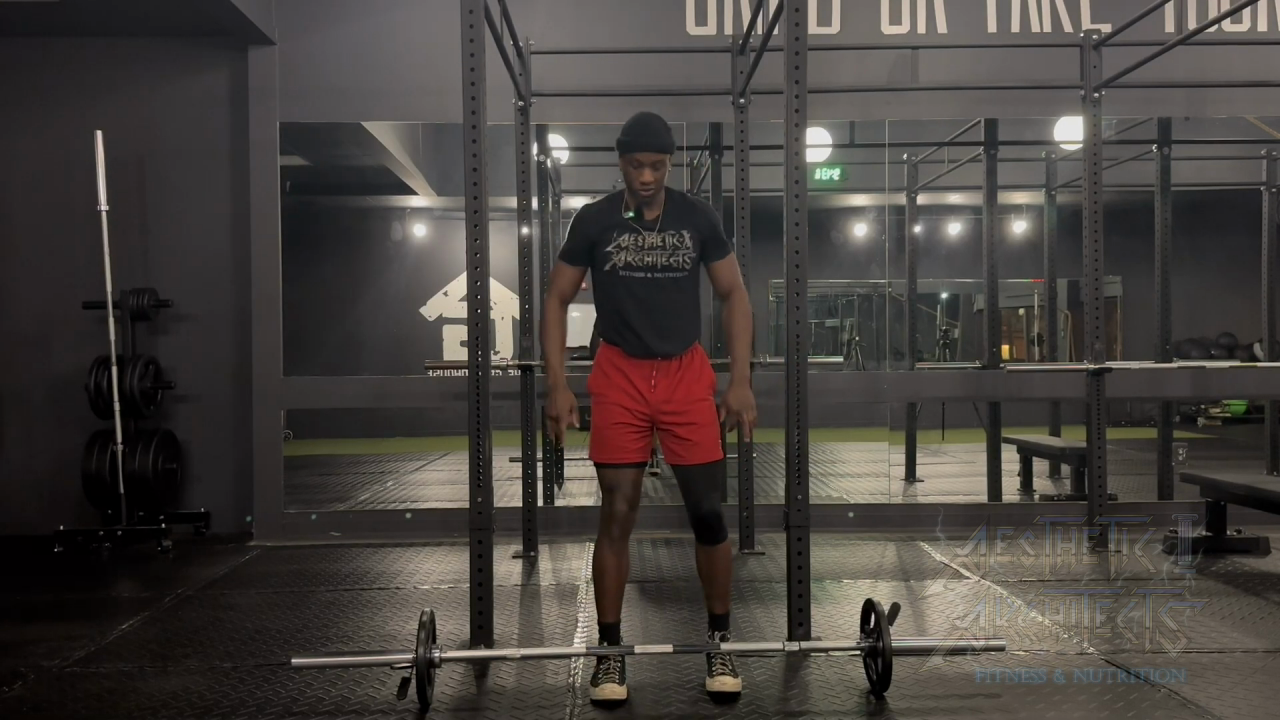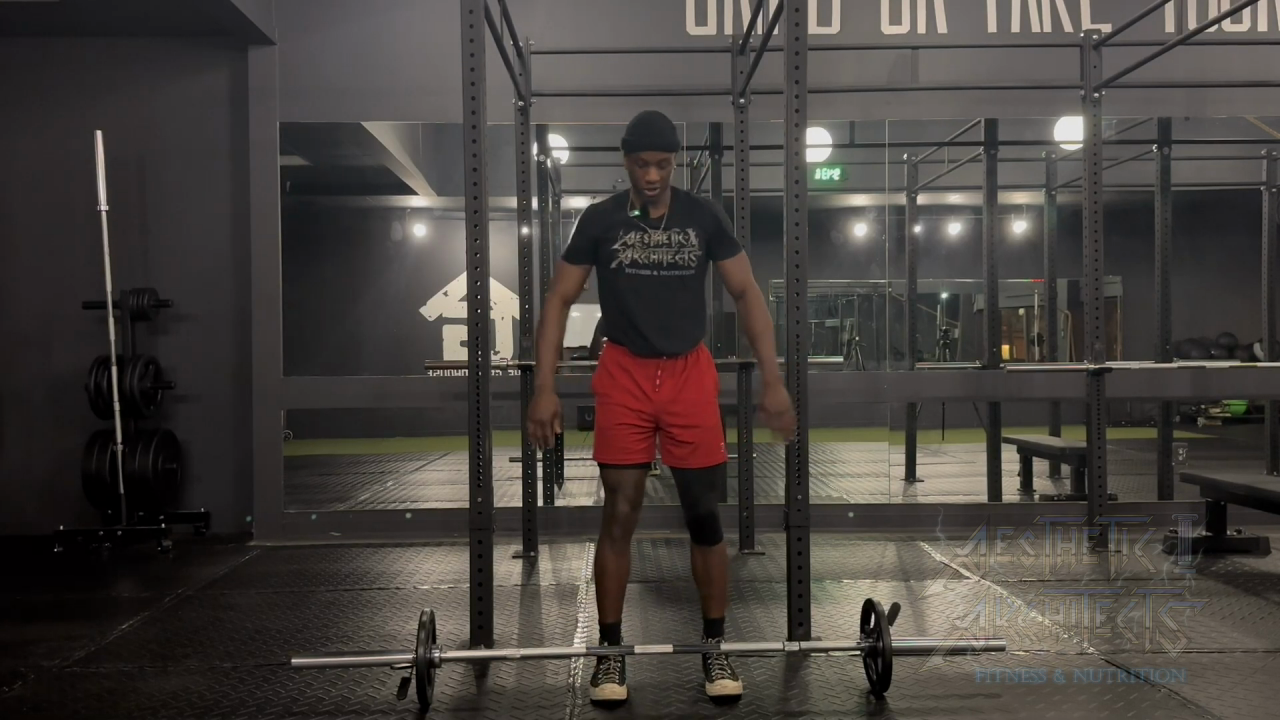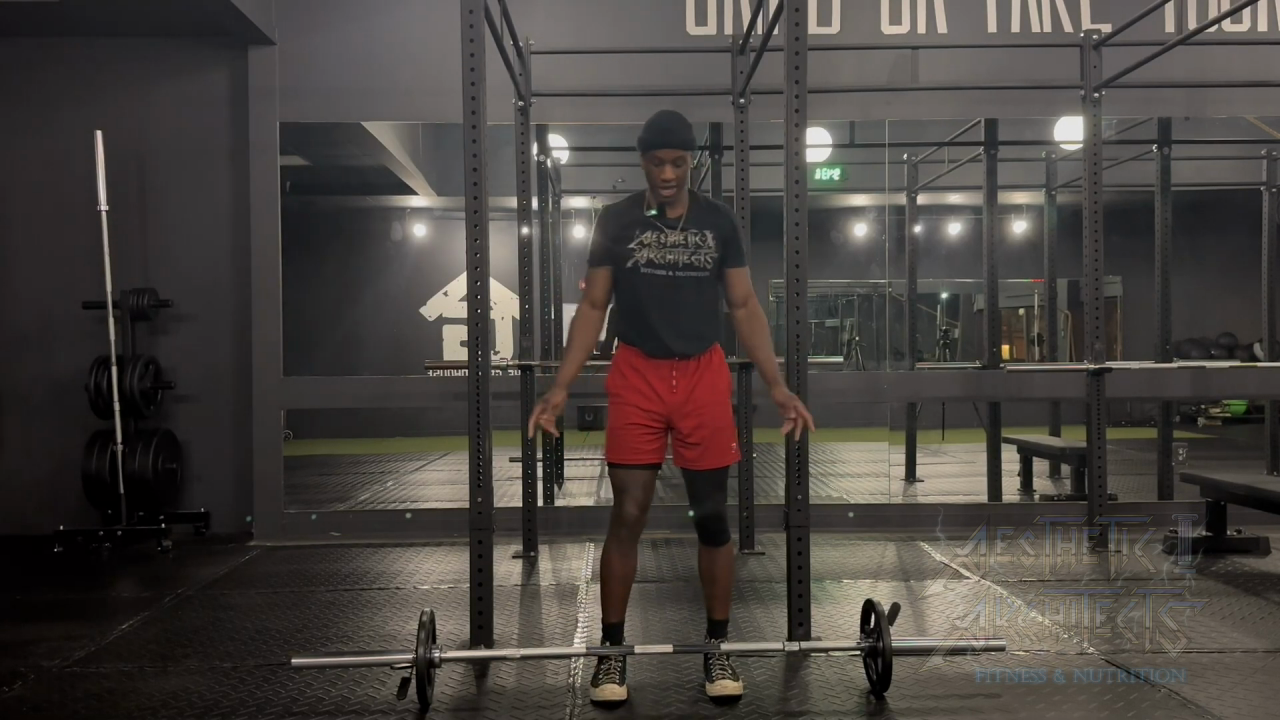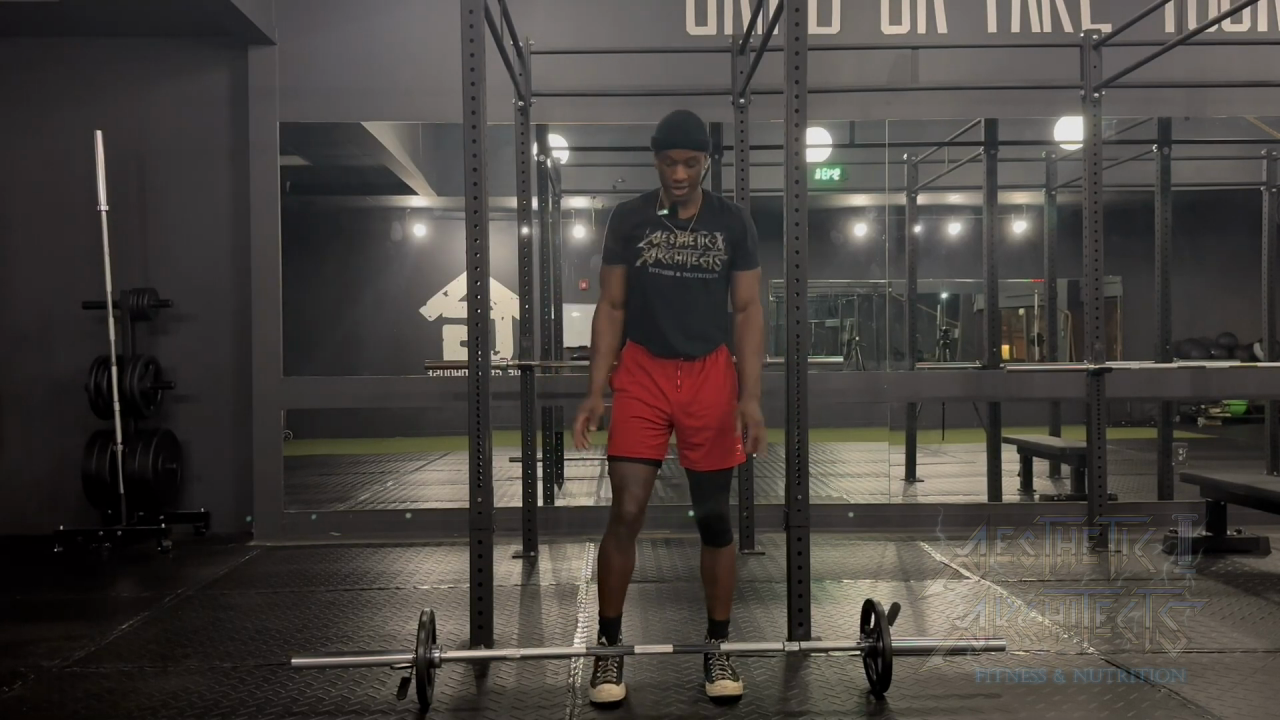
dt=0.2s
person 1, frame 1
left shoulder: (697, 216)
right shoulder: (593, 221)
left elbow: (734, 295)
right elbow: (556, 301)
left wrist: (741, 380)
right wrist: (557, 384)
left hip: (687, 376)
right hip: (619, 378)
left knee: (707, 513)
right knee: (617, 516)
left ankle: (718, 640)
right ankle: (610, 649)
person 1, frame 2
left shoulder: (703, 215)
right shoulder: (599, 220)
left elbow: (748, 294)
right elbow: (558, 302)
left wrist: (773, 379)
right wrist: (544, 389)
left hip: (690, 375)
right hip: (623, 377)
left knee: (705, 517)
right knee: (619, 516)
left ankle: (715, 646)
right ankle: (611, 650)
person 1, frame 3
left shoulder: (719, 220)
right shoulder: (615, 221)
left elbow: (744, 308)
right elbow: (593, 309)
left wrist: (778, 386)
right wrist: (560, 388)
left hip: (704, 377)
right hip: (636, 378)
left knee: (712, 518)
right knee: (626, 517)
left ankle: (716, 647)
right ankle: (612, 649)
person 1, frame 4
left shoulder: (733, 222)
right shoulder: (628, 219)
left elbow: (747, 311)
right elbow: (611, 308)
left wrist: (750, 394)
right wrist: (595, 391)
left hip: (710, 378)
right hip: (642, 376)
left knee: (715, 518)
right knee: (626, 514)
left ankle: (717, 647)
right ankle: (608, 647)
